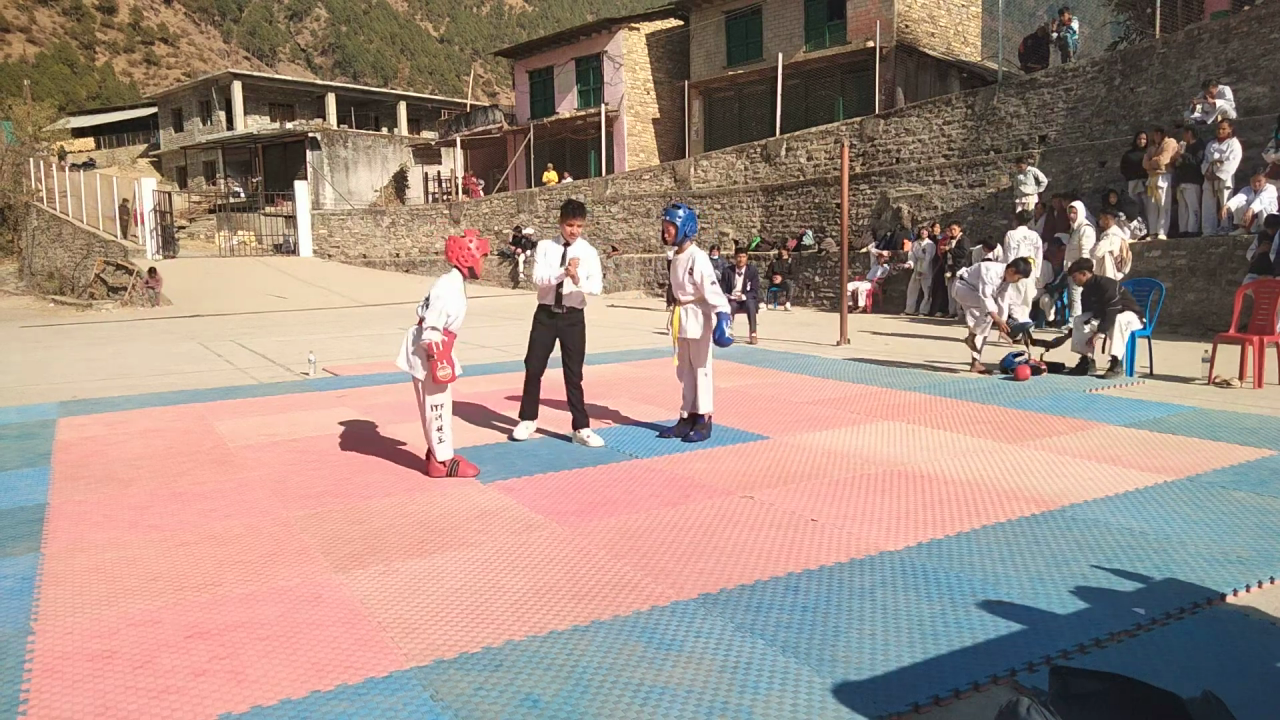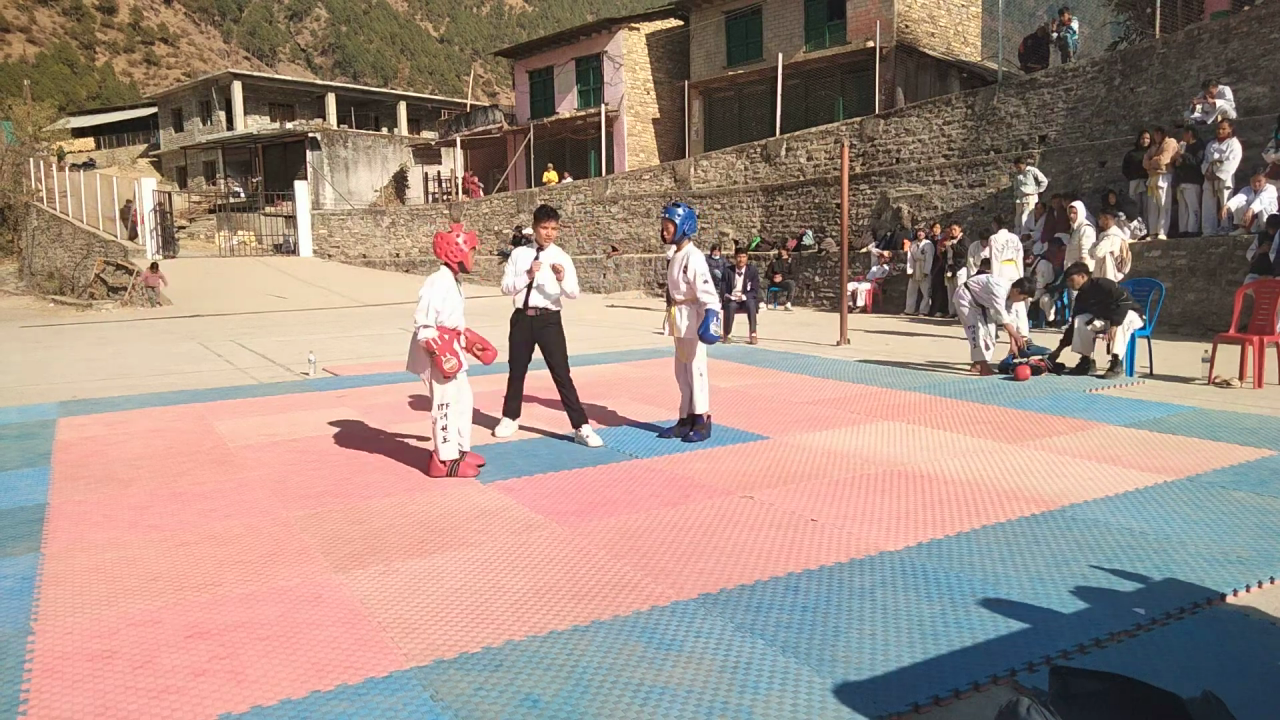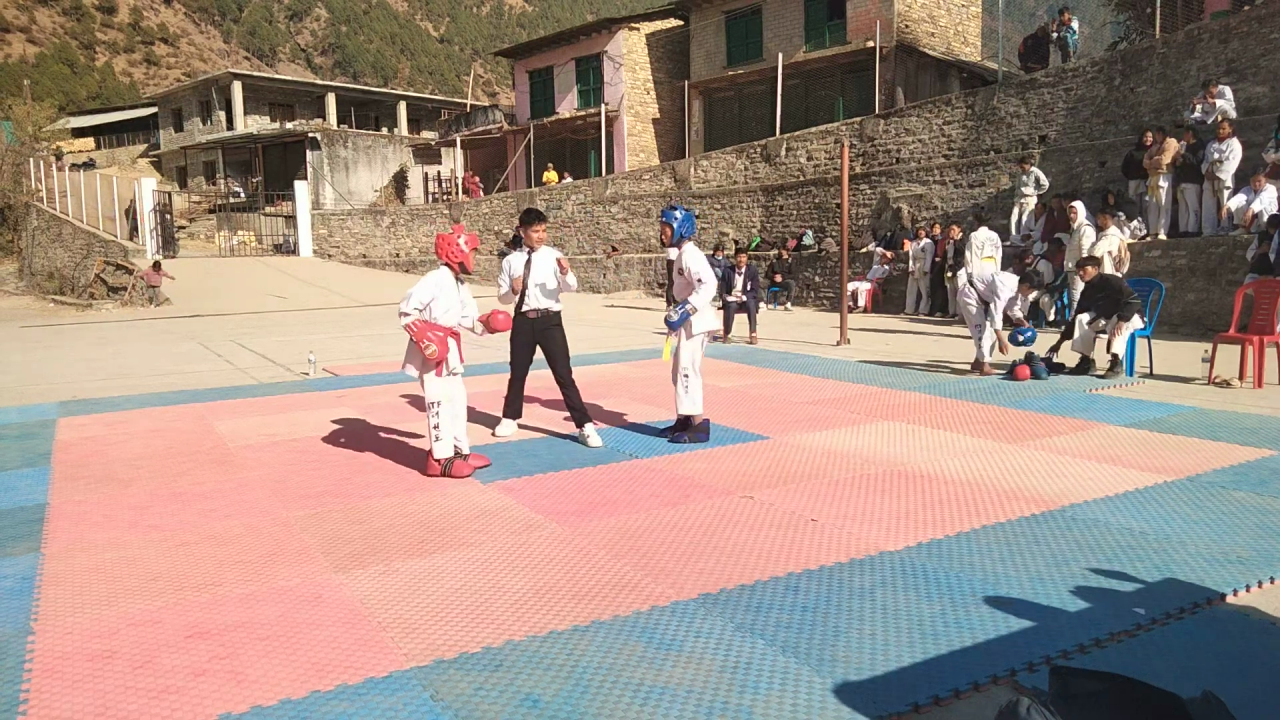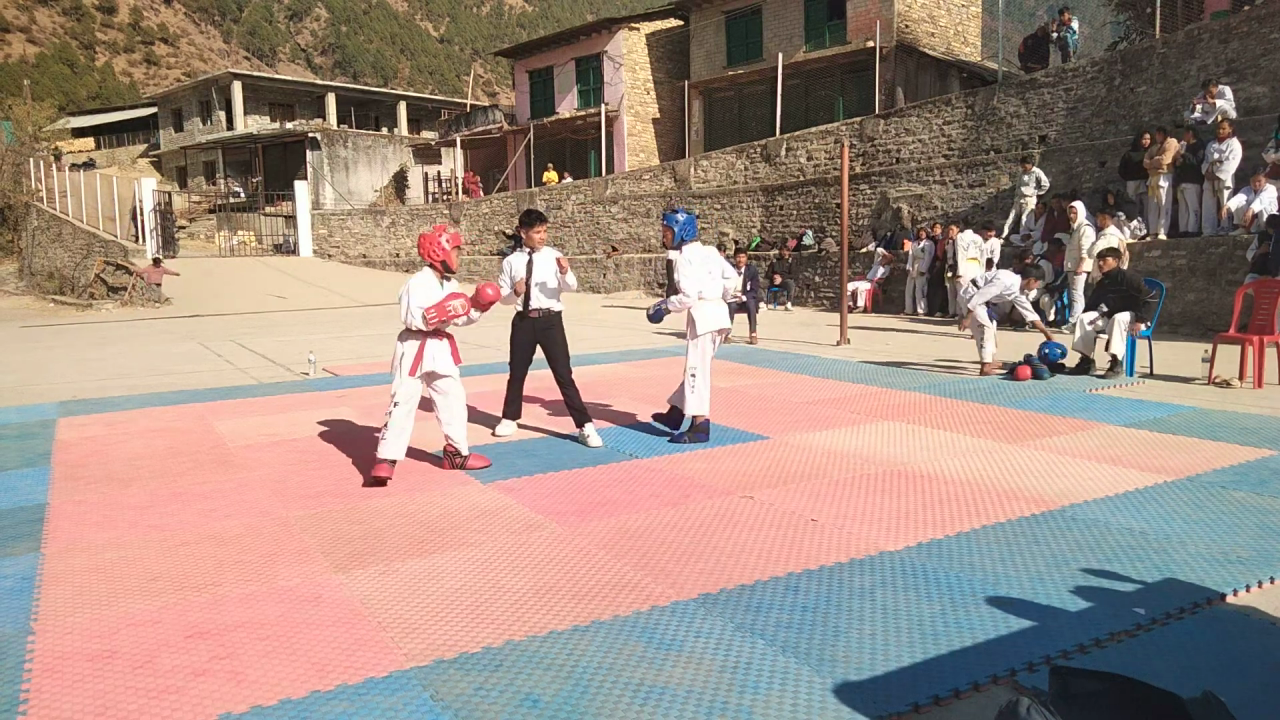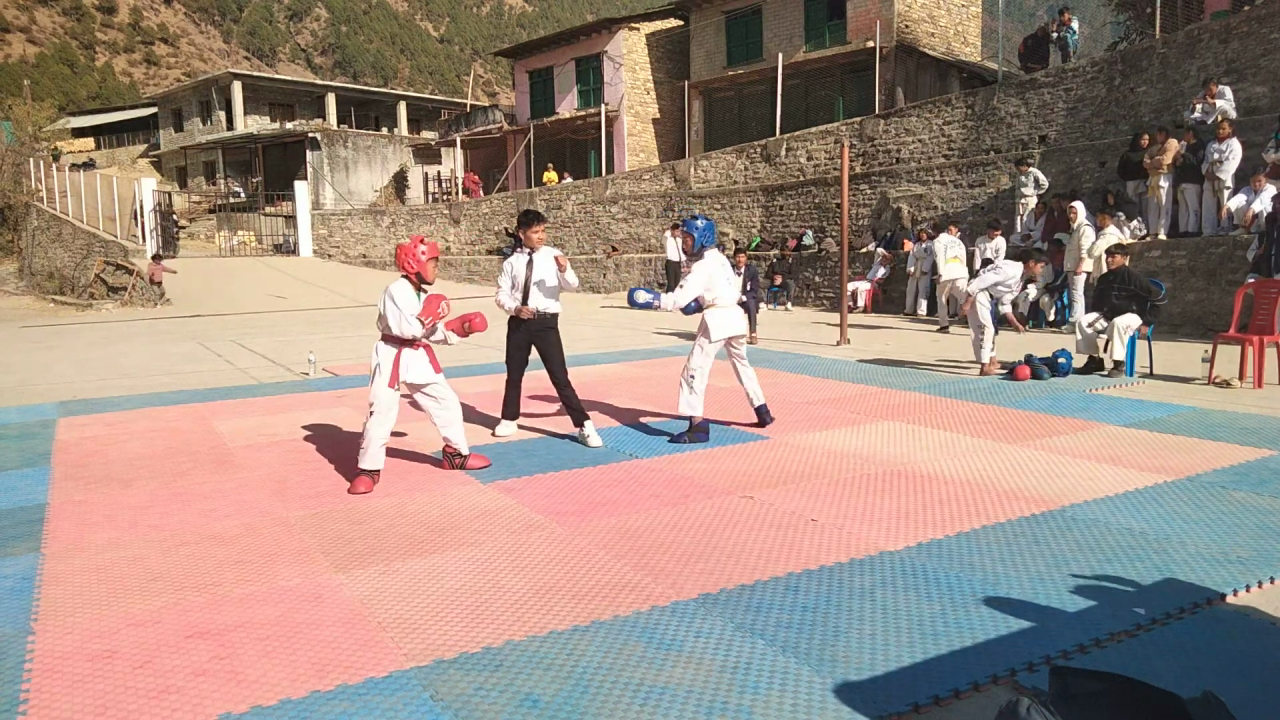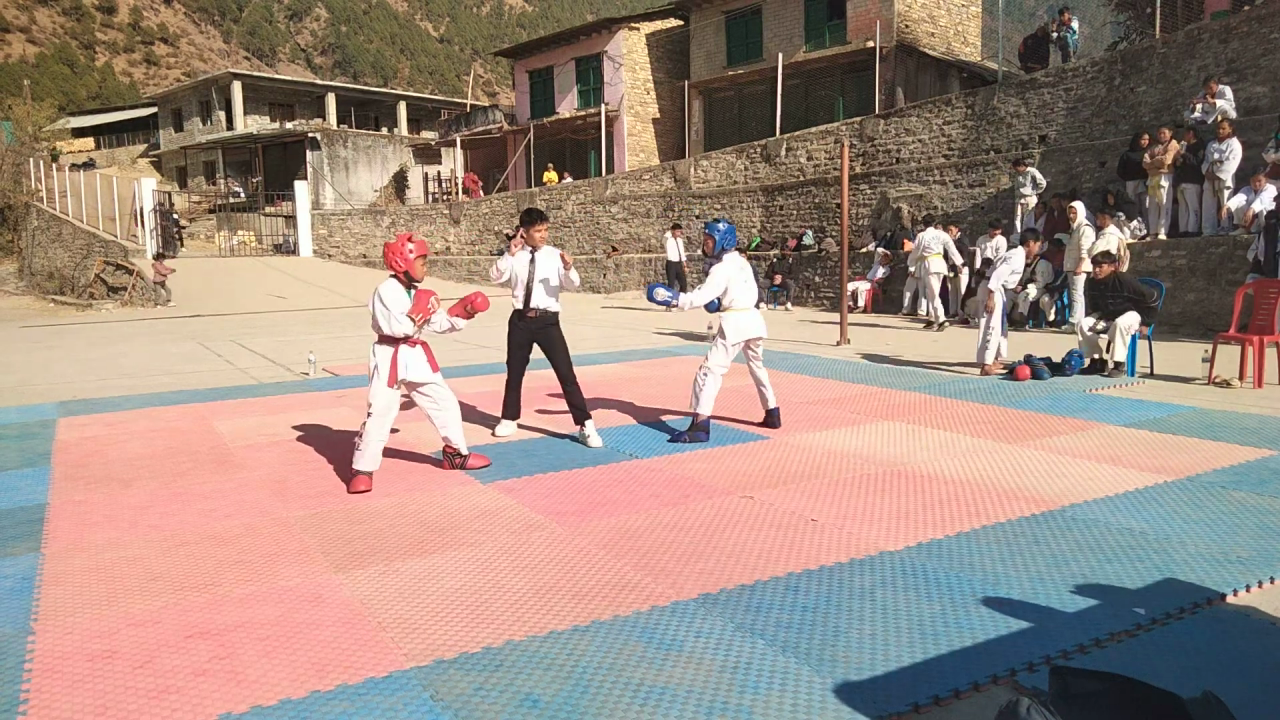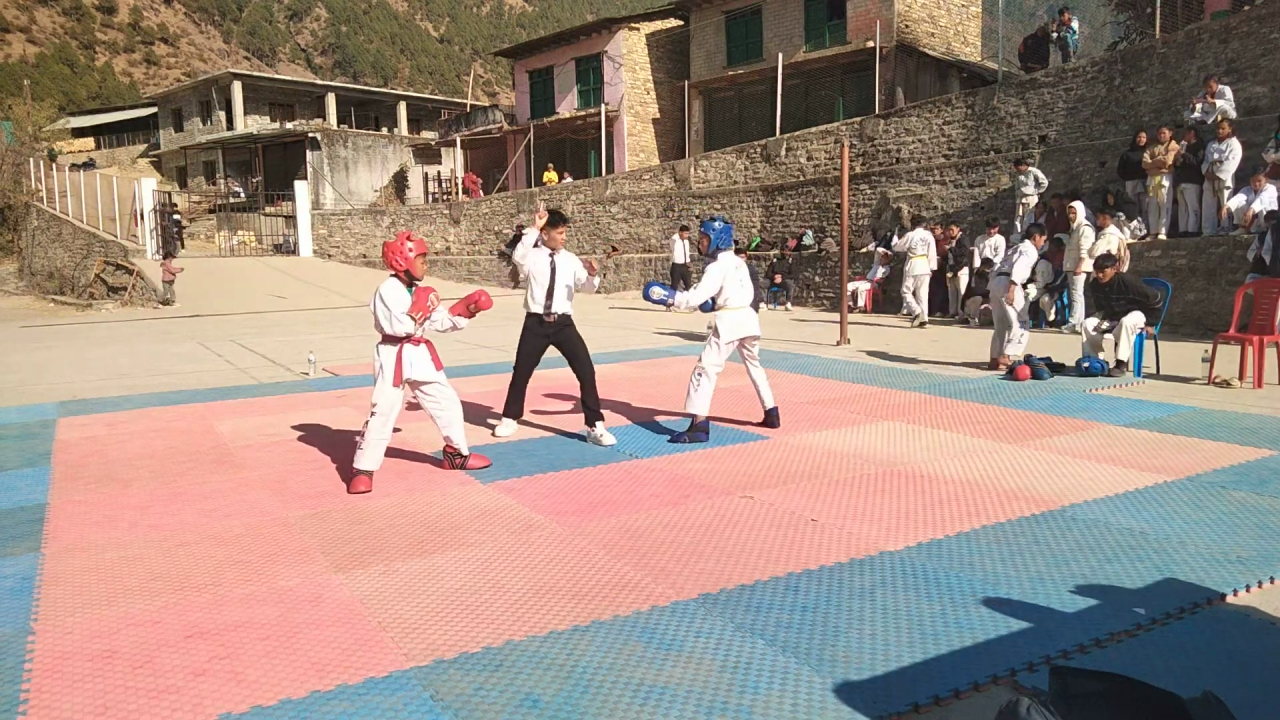
dt=0.3s
person 1, frame 1
left shoulder: (453, 282)
right shoulder: (450, 286)
right elbow: (432, 324)
left wrist: (442, 356)
right wrist: (439, 358)
left hip: (428, 346)
right hip: (428, 347)
left knee: (438, 403)
right knee: (437, 403)
left ankle: (439, 452)
right ankle: (442, 460)
person 1, frame 2
left shoulder: (454, 281)
right shoulder: (437, 282)
right elbow: (423, 323)
left wrist: (472, 341)
right wrist: (440, 351)
left hip: (450, 346)
right hip: (437, 349)
left knee: (462, 399)
right knee: (445, 403)
left ankle: (459, 451)
right ankle: (444, 460)
person 1, frame 3
left shoulder: (460, 284)
right shoulder: (434, 280)
left elbow: (468, 317)
right elbow: (406, 310)
left wrist: (487, 324)
right wrist: (423, 340)
left hip: (449, 346)
right hip: (432, 348)
left knee: (457, 400)
right knee: (439, 402)
left ankle: (459, 452)
right ankle: (440, 459)
person 1, frame 4
left shoulder: (449, 283)
right shoulder: (419, 282)
left elbow: (460, 315)
right elbow: (412, 319)
left wrist: (479, 304)
right wrist: (444, 310)
left hip: (440, 348)
right hip: (415, 348)
left knee: (453, 401)
right knee: (404, 403)
left ankle: (455, 453)
right ankle: (386, 460)
person 1, frame 5
left shoulder: (424, 294)
right shoulder: (396, 290)
left elbow: (434, 332)
right elbow: (406, 328)
left wrist: (461, 326)
right wrist: (433, 314)
left hip: (419, 357)
right hip: (393, 358)
left knee: (447, 403)
right knee: (381, 413)
left ankle: (456, 453)
right ankle: (368, 470)
person 1, frame 6
left shoulder: (418, 292)
right shoulder: (386, 291)
left elbow: (440, 322)
right elbow: (396, 327)
left wrist: (465, 310)
right wrist: (420, 311)
left hip: (417, 356)
right hip: (390, 358)
left knee: (445, 403)
right knee: (379, 413)
left ankle: (456, 453)
right ankle: (362, 470)
person 1, frame 7
left shoulder: (420, 291)
right shoulder: (387, 290)
left elbow: (442, 321)
right elbow: (397, 327)
left wrist: (467, 309)
right wrist: (420, 309)
left hip: (421, 355)
right hip: (394, 357)
left knee: (448, 403)
right knee: (382, 413)
left ankle: (457, 454)
right ankle: (362, 470)
person 2, frame 1
left shoulder: (588, 252)
right shoulder: (545, 247)
left elbow: (597, 287)
right elbow: (538, 279)
left wrist: (578, 280)
right wrist: (563, 272)
left hip: (573, 317)
right hip: (545, 314)
left knee: (573, 375)
right knee: (534, 368)
left ankle: (581, 428)
right ankle: (528, 419)
person 2, frame 2
left shoulder: (561, 257)
right shoulder: (519, 254)
left elbow: (573, 293)
right elbow: (506, 287)
left wrist: (563, 279)
right wrist: (527, 276)
left hip: (549, 319)
right hip: (522, 318)
left knee: (561, 373)
right knee: (516, 372)
left ankle: (582, 427)
right ankle: (510, 418)
person 2, frame 3
left shoulder: (554, 256)
right shoulder: (511, 261)
left elbow: (571, 287)
right elbow: (502, 296)
left wrist: (565, 273)
right wrist: (513, 291)
left hip: (549, 320)
right hip: (523, 321)
left knee: (564, 374)
right knee: (517, 373)
left ankle: (585, 426)
right ankle: (510, 418)
person 2, frame 4
left shoulder: (554, 256)
right shoulder: (511, 261)
left elbow: (571, 287)
right elbow: (502, 294)
left wrist: (565, 272)
right wrist: (512, 293)
left hip: (550, 320)
right hip: (523, 321)
left knee: (563, 374)
right knee: (517, 373)
left ankle: (585, 427)
right ankle: (510, 419)
person 2, frame 5
left shoulder: (553, 256)
right shoulder: (512, 262)
left elbow: (572, 285)
right elbow: (502, 294)
left wrist: (563, 270)
right wrist: (514, 309)
left hip: (546, 322)
right hip: (519, 322)
left knee: (559, 375)
right knee: (514, 373)
left ankle: (584, 426)
right ankle: (509, 420)
person 2, frame 6
left shoulder: (555, 255)
right shoulder: (514, 257)
left elbow: (573, 284)
right elbow: (495, 276)
left wrist: (568, 268)
right wrist: (509, 254)
left hip: (547, 320)
right hip: (520, 320)
left knee: (565, 370)
right knee: (515, 372)
left ankle: (585, 426)
right ankle: (509, 419)
person 2, frame 7
left shoulder: (570, 259)
right shoulder: (531, 256)
left elbow: (587, 288)
right elbow: (518, 256)
left wrist: (592, 275)
right wrist: (533, 229)
left hip: (563, 323)
right hip: (536, 323)
left knee: (586, 370)
right knee: (522, 372)
left ankle: (595, 426)
right ankle: (510, 419)
person 3, frame 1
left shoulder: (697, 257)
right shoulder: (677, 256)
left elbow: (712, 289)
left wrist: (723, 317)
left hip: (698, 317)
right hip: (682, 318)
left knee: (701, 369)
right knee: (684, 370)
left ankle: (703, 421)
right ankle: (687, 418)
person 3, frame 2
left shoulder: (693, 256)
right shoulder: (675, 255)
left elbow: (707, 290)
left wrist: (711, 315)
left hip: (693, 319)
right hip: (679, 318)
left knee: (696, 370)
right knee: (682, 372)
left ankle: (703, 421)
right ankle: (687, 419)
person 3, frame 3
left shoulder: (688, 255)
right shoulder: (687, 253)
left elbow: (707, 287)
right elbow: (705, 284)
left wrist: (684, 309)
left hip: (695, 320)
right hip: (691, 320)
left knee: (686, 369)
right knee: (682, 369)
left ankle: (698, 425)
right ankle: (684, 421)
person 3, frame 4
left shoulder: (685, 257)
right shoulder: (709, 251)
left elbow: (687, 296)
right elbow: (731, 279)
left wrist: (663, 306)
left hip: (702, 314)
right hip: (718, 310)
left knee: (696, 369)
right knee: (698, 367)
left ankle: (699, 426)
right ankle: (674, 413)
person 3, frame 5
left shoulder: (703, 265)
right shoulder: (721, 260)
left elbow: (682, 296)
left wrist: (654, 299)
right wrist: (698, 302)
left hip: (716, 320)
right hip: (734, 317)
left knee: (694, 369)
right knee: (741, 365)
left ankle: (698, 426)
right ankle: (762, 412)
person 3, frame 6
left shoulder: (722, 268)
right shoulder: (743, 262)
left elbow: (701, 297)
left wrist: (673, 298)
right wrist: (723, 302)
left hip: (734, 322)
right hip: (753, 319)
left knee: (711, 370)
right knee: (756, 366)
left ankle: (700, 425)
right ankle: (772, 414)
person 3, frame 7
left shoulder: (717, 267)
right shoulder: (739, 262)
left elbow: (697, 297)
left wrist: (668, 296)
right wrist: (718, 300)
left hip: (728, 321)
right hip: (747, 318)
left knee: (705, 370)
right knee: (754, 366)
left ankle: (699, 426)
right ankle: (771, 414)
